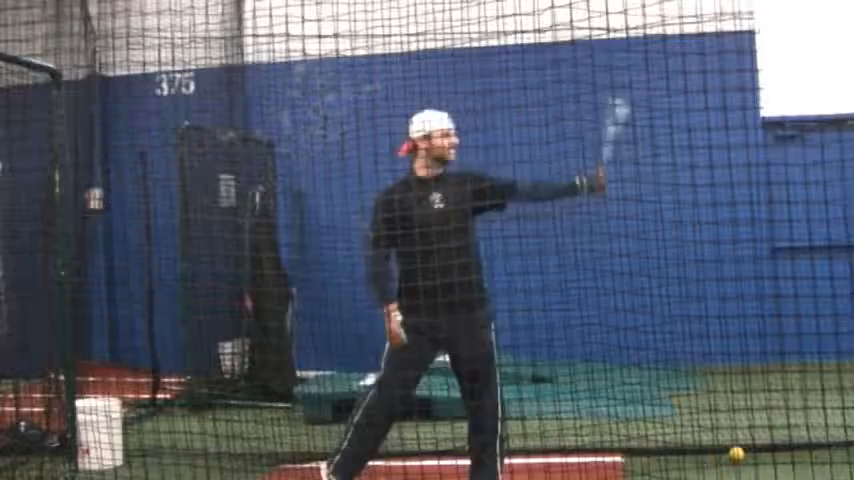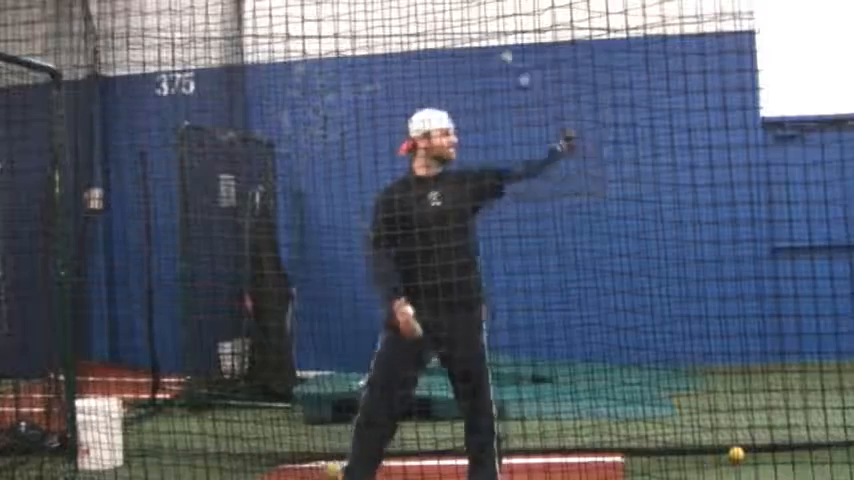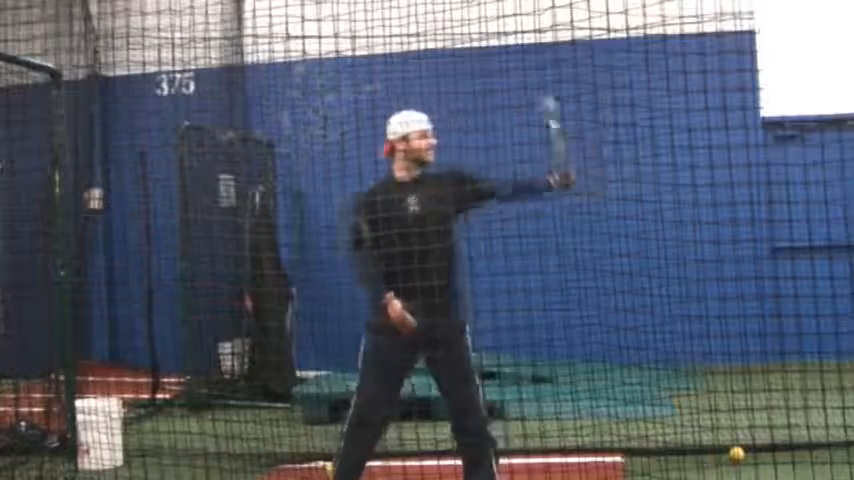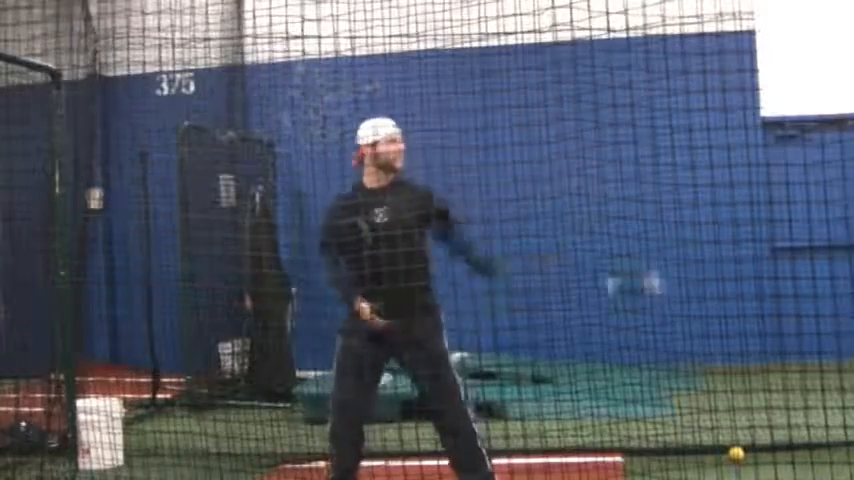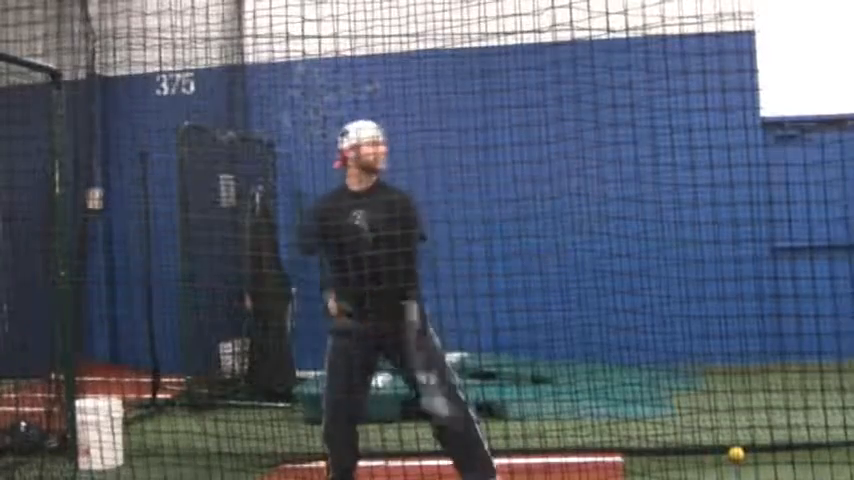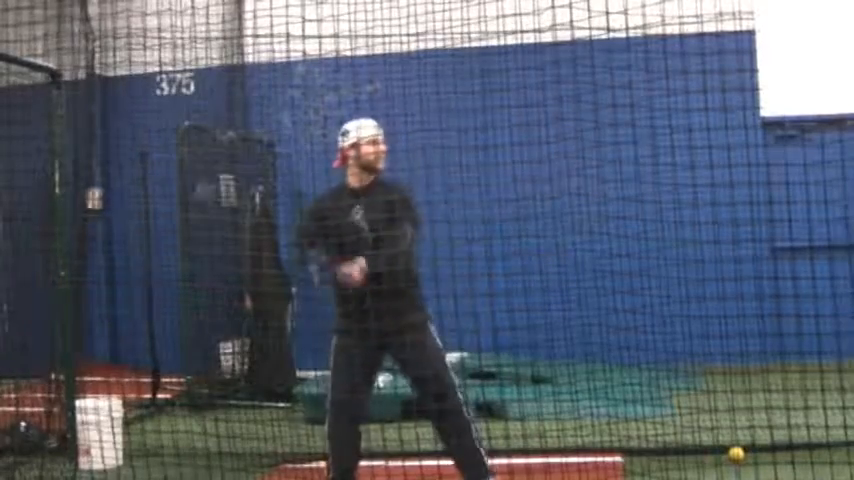
dt=0.2s
person 1, frame 1
left shoulder: (467, 186)
right shoulder: (393, 198)
left elbow: (524, 191)
right elbow: (378, 258)
left wrist: (581, 184)
right wrist: (390, 307)
left hip: (469, 314)
right hip: (417, 317)
left knee: (483, 399)
right knee: (386, 396)
person 1, frame 2
left shoulder: (465, 183)
right shoulder: (393, 196)
left elbow: (515, 175)
right elbow: (381, 257)
left wrist: (559, 149)
right wrist: (396, 302)
left hip: (462, 314)
right hip: (411, 315)
left knee: (477, 400)
right knee: (381, 398)
person 1, frame 3
left shoulder: (447, 186)
right shoulder: (370, 200)
left elbow: (500, 191)
right elbow: (363, 259)
left wrist: (551, 182)
right wrist: (387, 298)
left hip: (443, 316)
right hip: (392, 318)
left knee: (466, 401)
right knee: (369, 405)
person 1, frame 4
left shoulder: (418, 198)
right shoulder: (343, 207)
left elbow: (454, 238)
right elbow: (335, 262)
left wrist: (492, 270)
right wrist: (357, 300)
left hip: (418, 321)
right hip: (364, 324)
left knee: (448, 402)
right knee: (346, 408)
person 1, frame 5
left shoulder: (399, 201)
right shoulder: (326, 208)
left elbow: (411, 258)
right elbow: (314, 255)
left wrist: (411, 306)
right wrist: (329, 294)
left hip: (399, 317)
right hip: (350, 323)
left knee: (443, 396)
right knee: (339, 407)
person 1, frame 6
left shoulder: (396, 195)
right shoulder: (326, 204)
left elbow: (402, 243)
right elbow: (308, 246)
left wrist: (366, 264)
right wrist: (316, 256)
left hip: (405, 316)
right hip: (354, 322)
left knee: (443, 396)
right knee: (343, 407)
